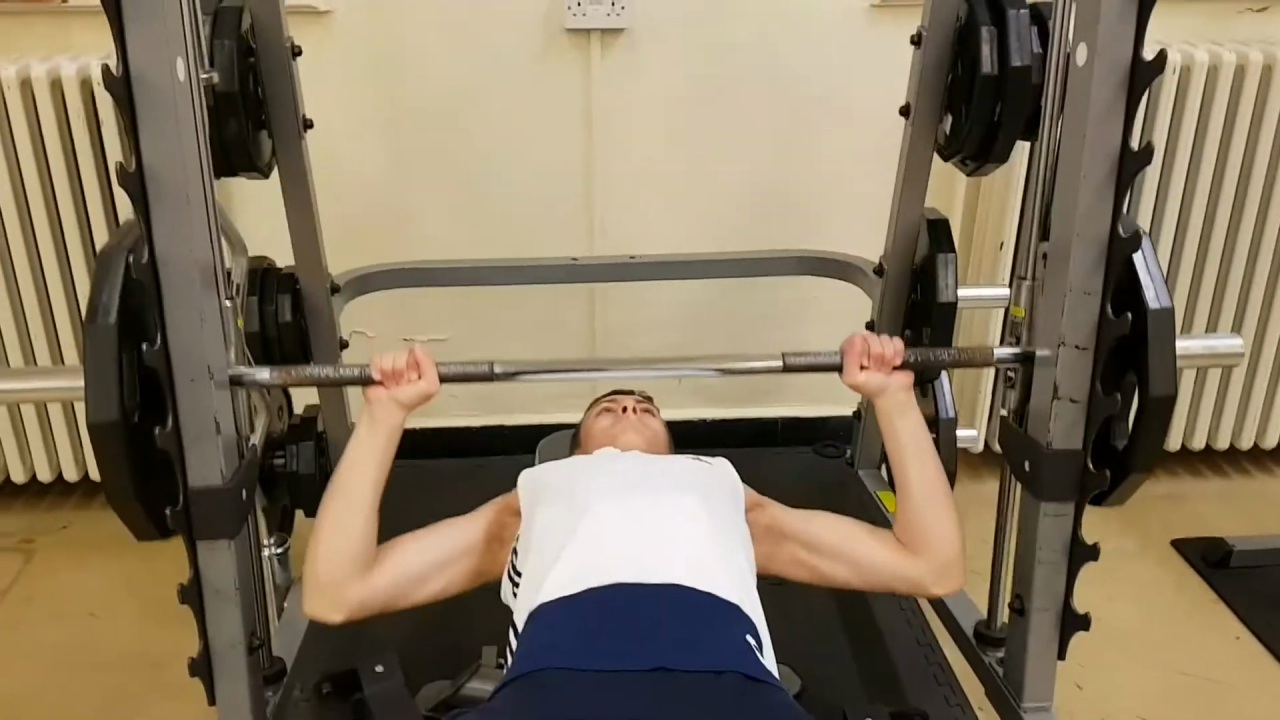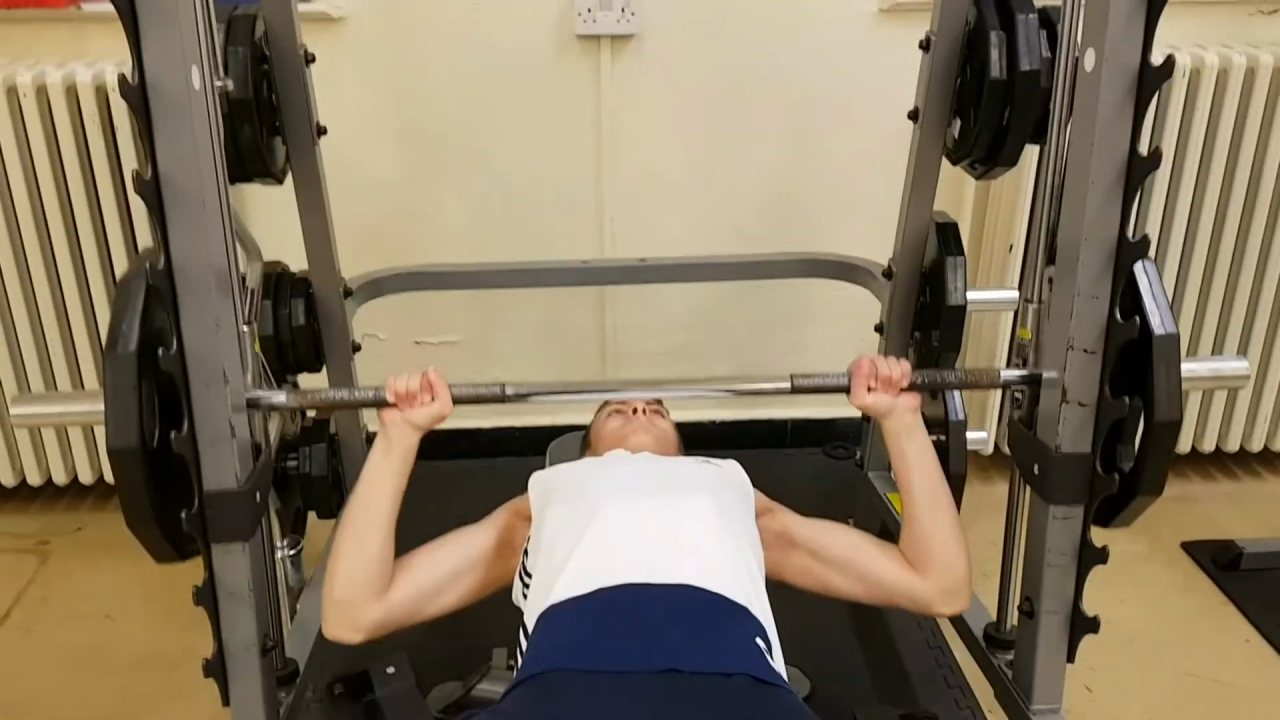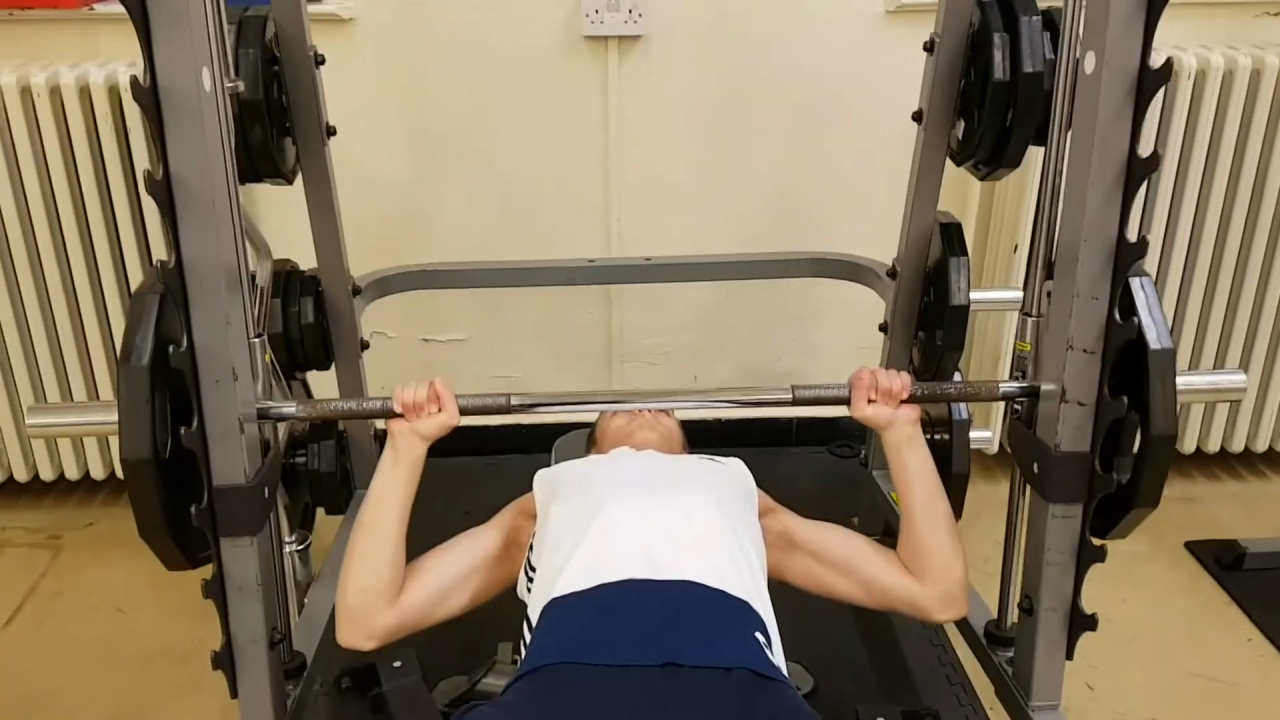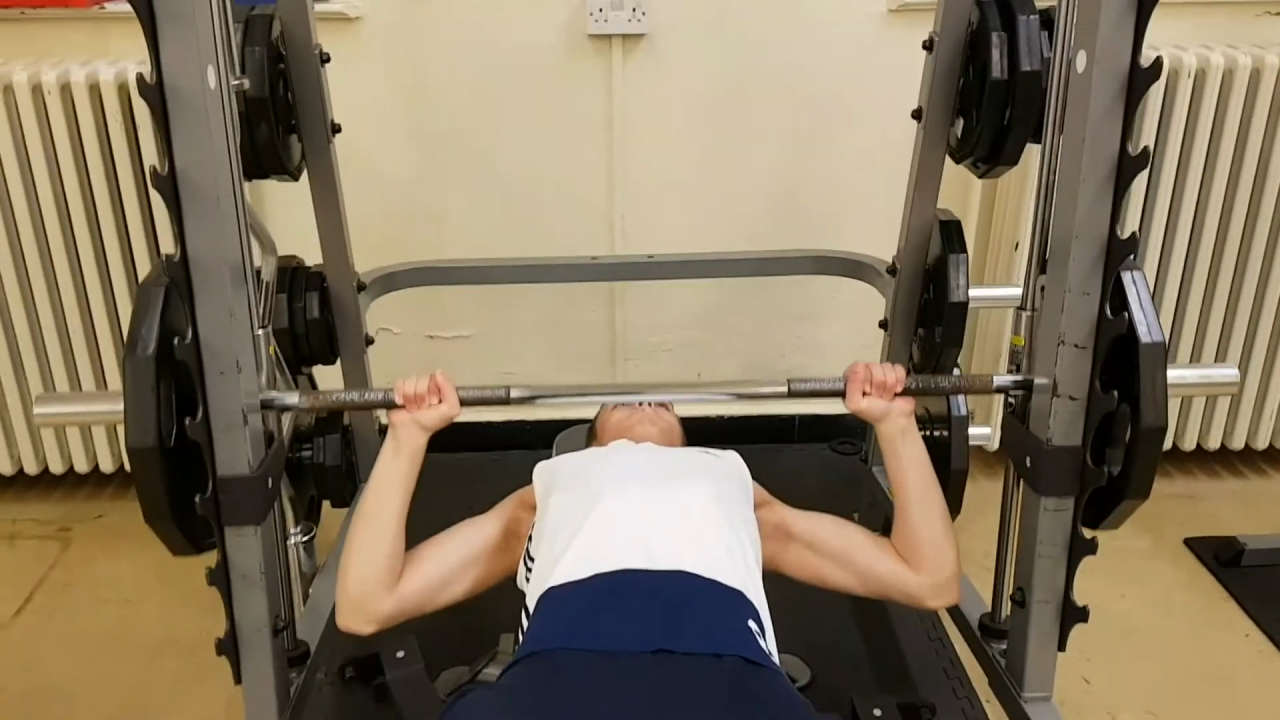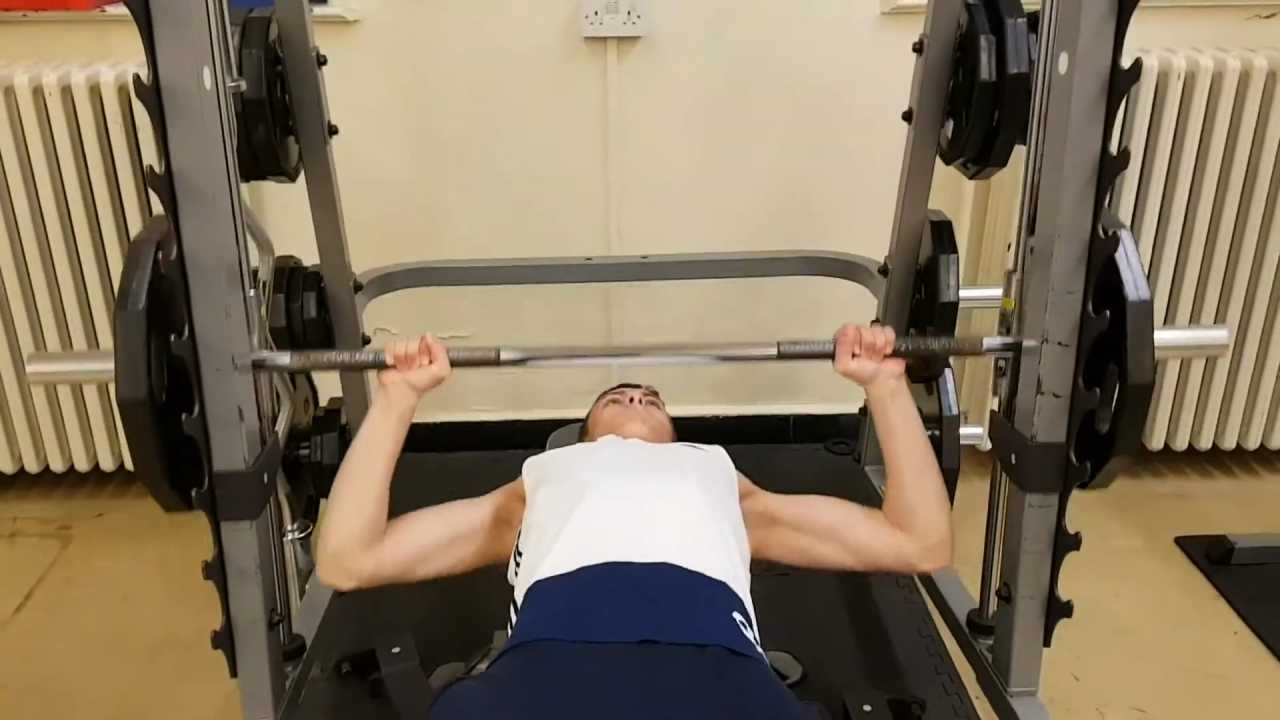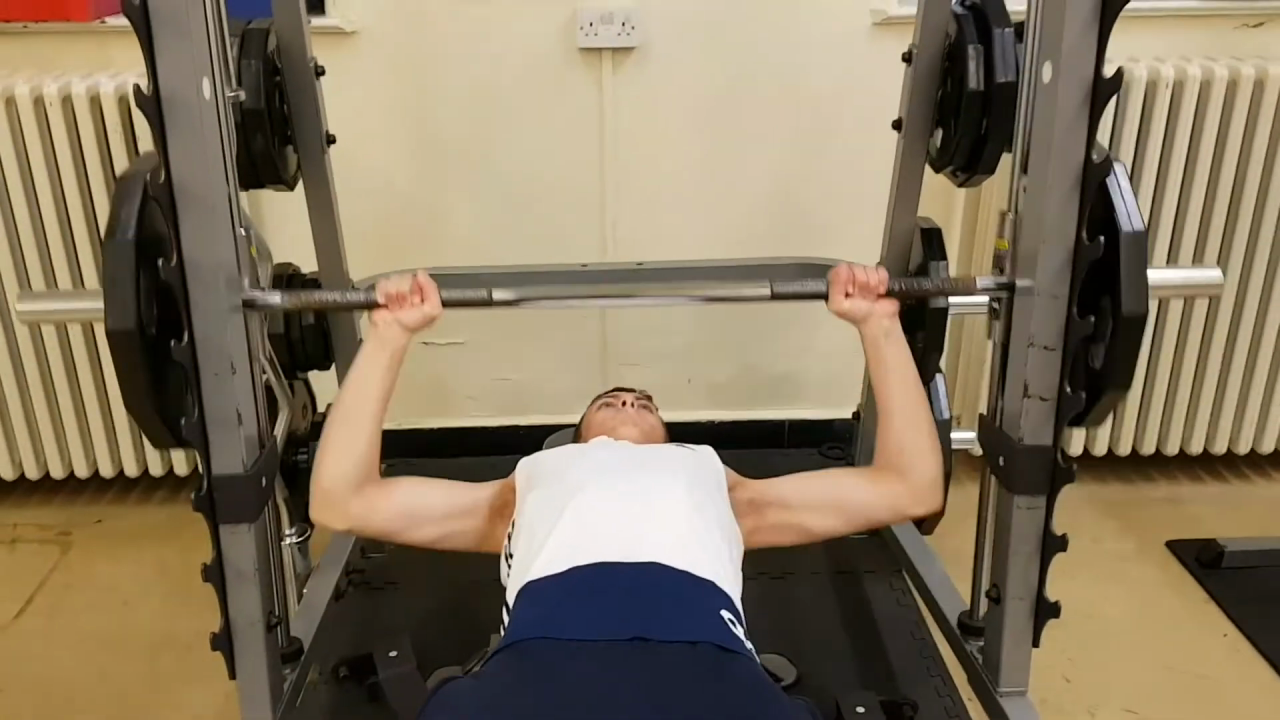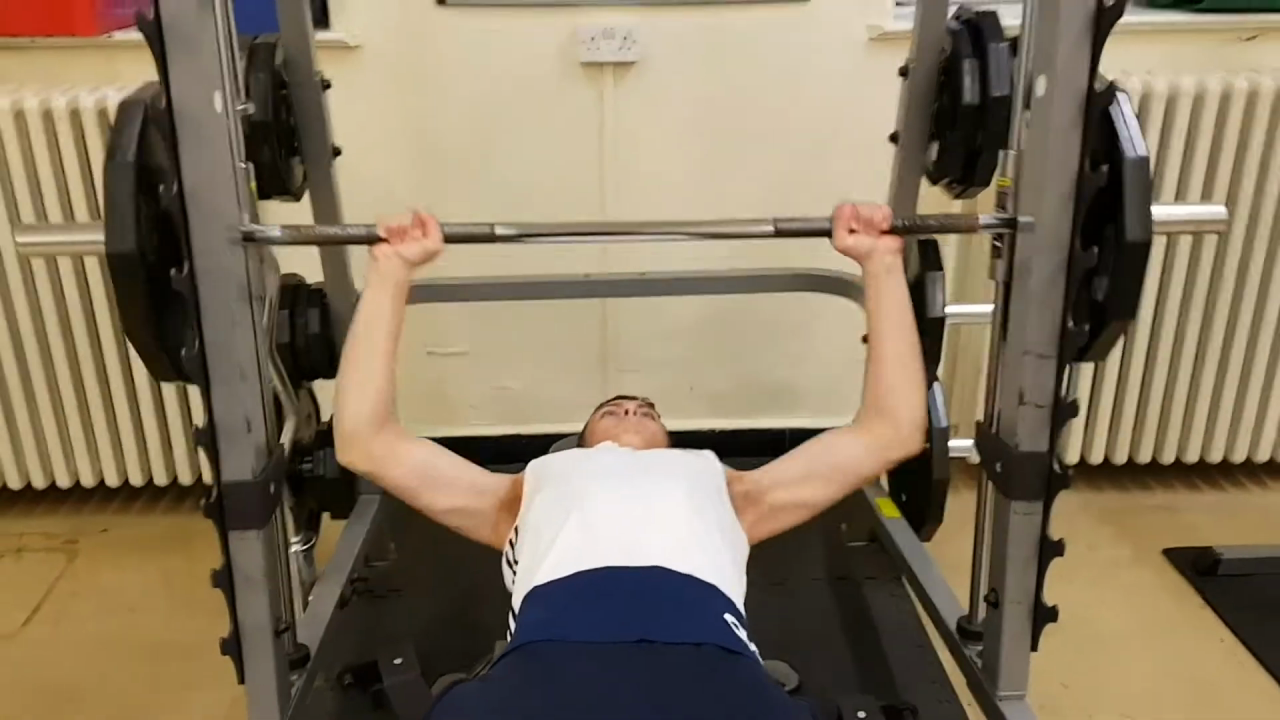
dt=0.2s
person 1, frame 1
left shoulder: (727, 490)
right shoulder: (530, 497)
left elbow: (933, 567)
right elbow: (335, 591)
left wrist: (892, 399)
right wrist: (385, 413)
person 1, frame 2
left shoulder: (736, 492)
right shoulder: (541, 500)
left elbow: (939, 586)
right elbow: (353, 613)
left wrist: (899, 419)
right wrist: (399, 435)
person 1, frame 3
left shoulder: (738, 490)
right shoulder: (545, 498)
left elbow: (937, 592)
right elbow: (366, 621)
left wrist: (898, 429)
right wrist: (408, 444)
person 1, frame 4
left shoulder: (734, 482)
right shoulder: (547, 489)
left elbow: (929, 579)
right elbow: (365, 603)
left wrist: (894, 421)
right wrist: (409, 433)
person 1, frame 5
left shoulder: (722, 477)
right shoulder: (537, 483)
left elbow: (921, 542)
right elbow: (347, 557)
left wrist: (883, 381)
right wrist: (397, 394)
left hip: (712, 667)
right hip: (552, 664)
person 1, frame 6
left shoulder: (715, 480)
right shoulder: (531, 482)
left elbow: (910, 486)
right elbow: (341, 498)
left wrist: (879, 322)
right wrist: (389, 334)
left hip: (702, 664)
right hip: (545, 662)
person 1, frame 7
left shoulder: (719, 486)
right shoulder: (533, 488)
left elbow: (893, 430)
right elbow: (366, 440)
left wrist: (881, 261)
right wrist: (391, 270)
left hip: (706, 663)
right hip: (553, 662)
